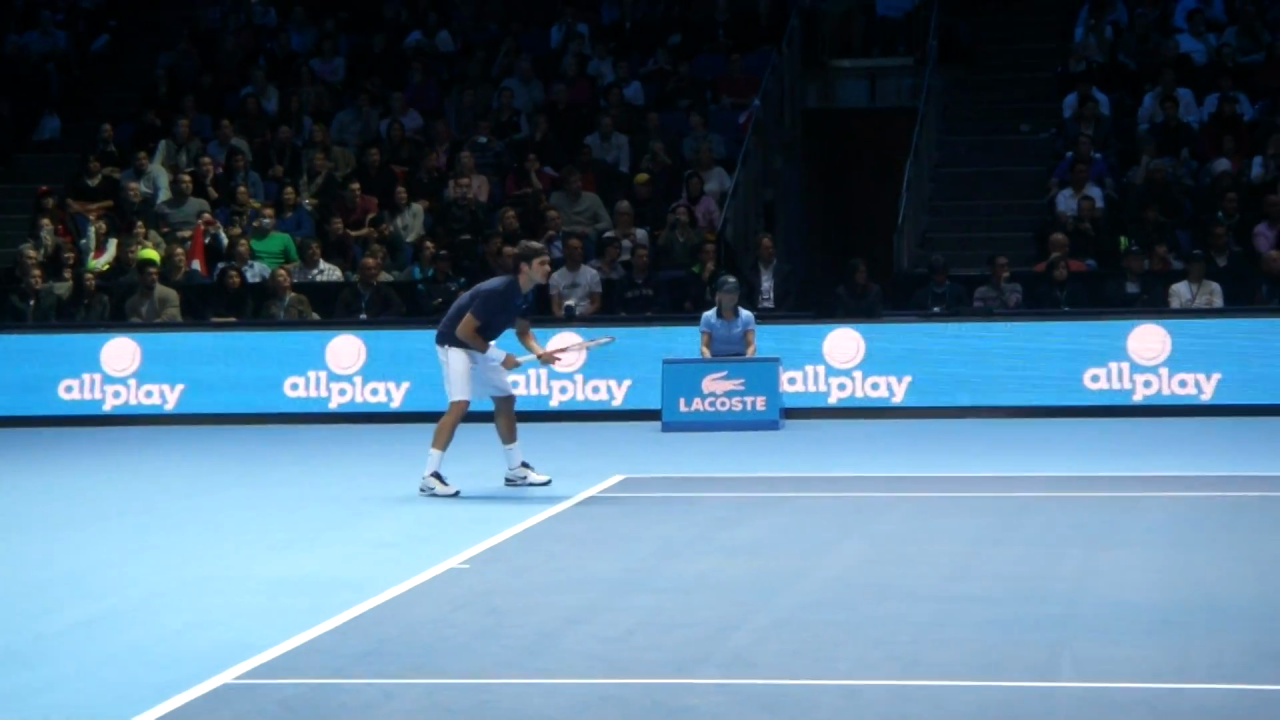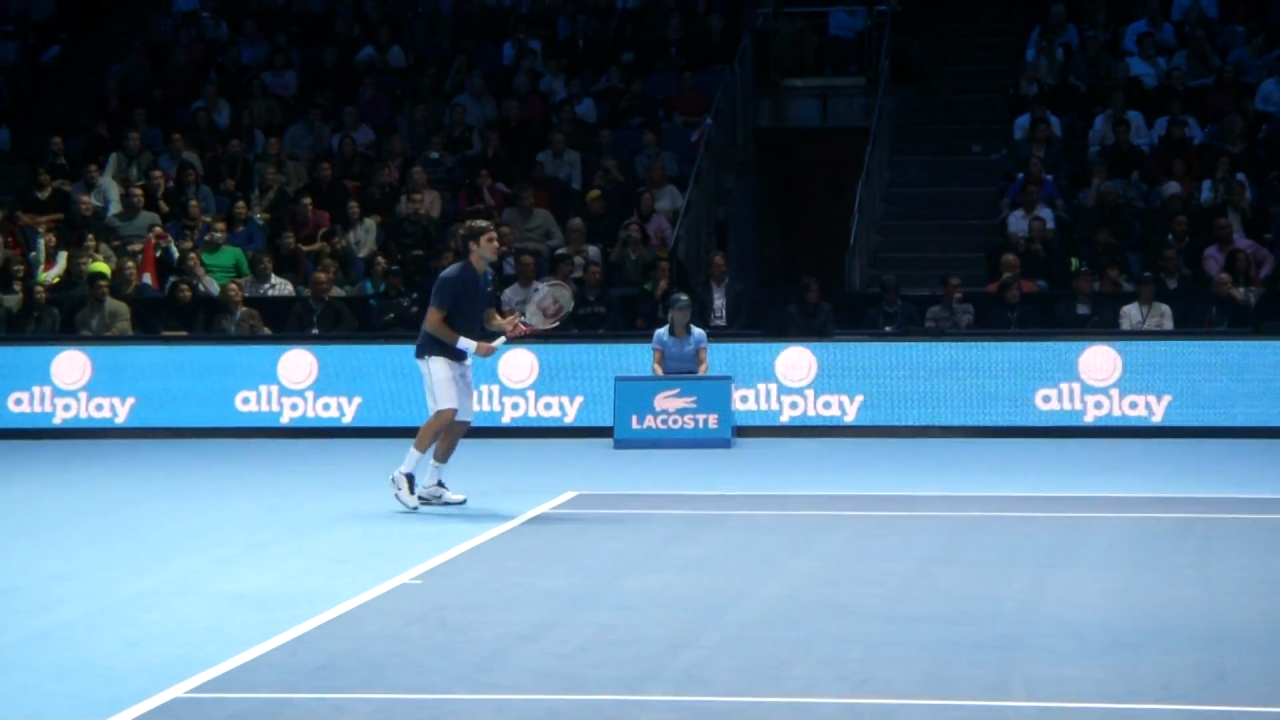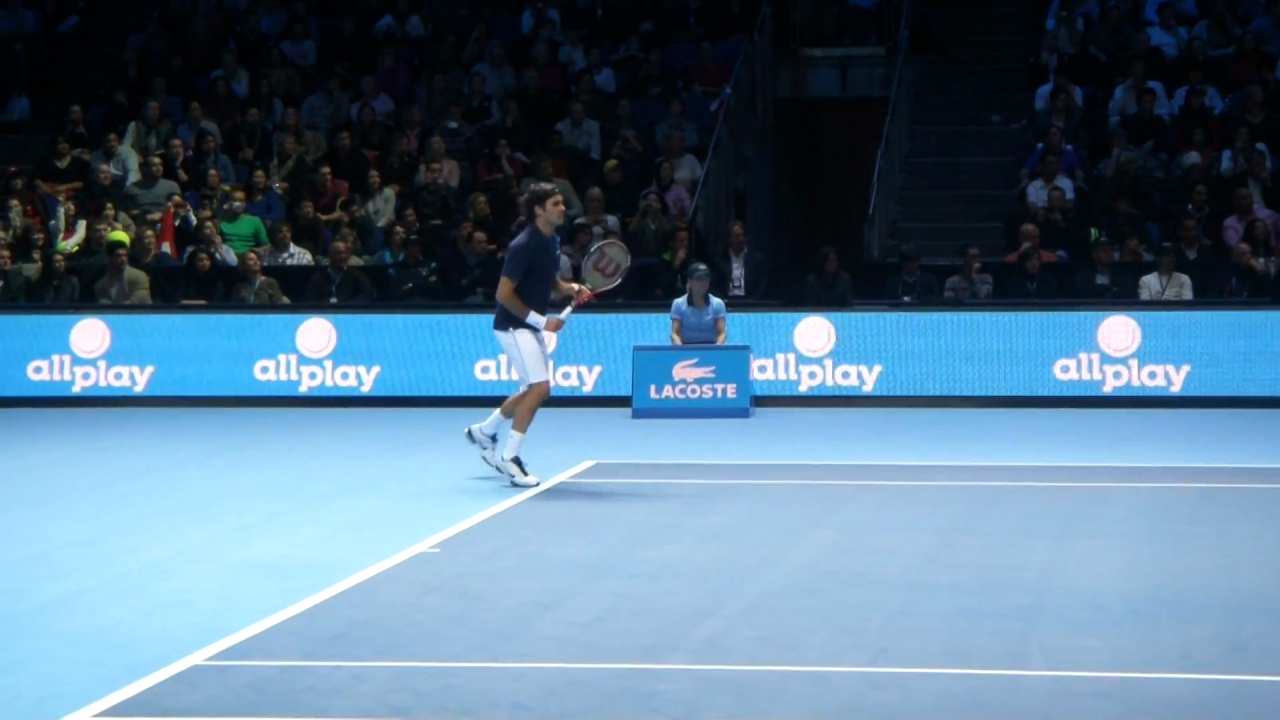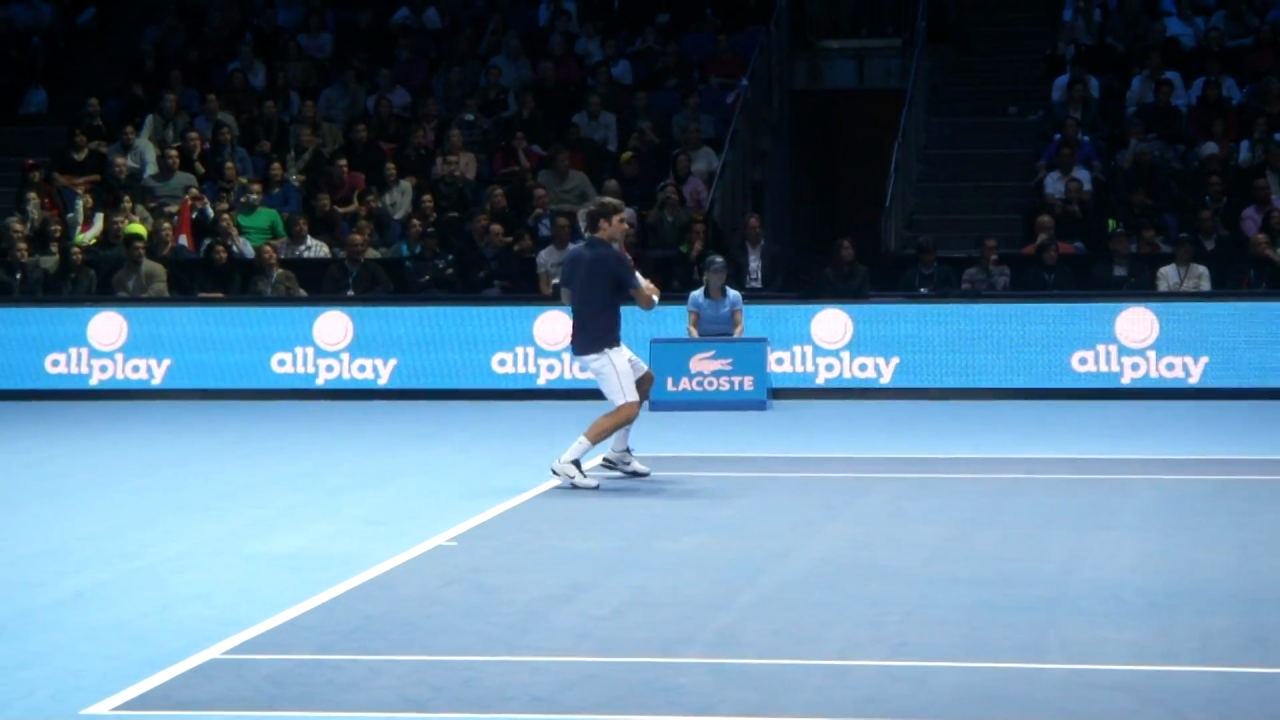
dt=0.5s
person 1, frame 1
left shoulder: (526, 292)
right shoulder: (496, 291)
left elbow: (522, 329)
right elbow: (463, 331)
left wrist: (537, 350)
right wrist: (500, 356)
left hip: (481, 344)
right hip: (455, 342)
left knee: (505, 400)
right knee: (460, 405)
left ankle: (516, 469)
right ankle: (430, 477)
person 1, frame 2
left shoulder: (486, 278)
right shoulder: (452, 277)
left elbow: (489, 318)
right elbow: (432, 323)
left wrist: (505, 325)
right wrist: (471, 345)
left hip: (459, 358)
right hip: (434, 354)
left knee: (460, 424)
right knee: (446, 415)
left ankle: (430, 486)
right ankle: (405, 474)
person 1, frame 3
left shoulder: (552, 242)
right shoulder: (523, 246)
right elbow: (503, 295)
left wrist: (572, 289)
right wrist: (542, 321)
left hip: (531, 327)
right hip: (513, 327)
left knee: (534, 390)
right knee: (540, 387)
left ankle: (484, 431)
right ankle: (509, 458)
person 1, frame 4
left shoulder: (574, 255)
right shoulder: (613, 257)
left elbow: (566, 297)
right elbow: (646, 300)
right wrist: (647, 289)
left hip: (591, 342)
right hip: (600, 346)
left knee: (644, 379)
right knee: (628, 407)
left ankle: (618, 453)
right ankle: (567, 462)
